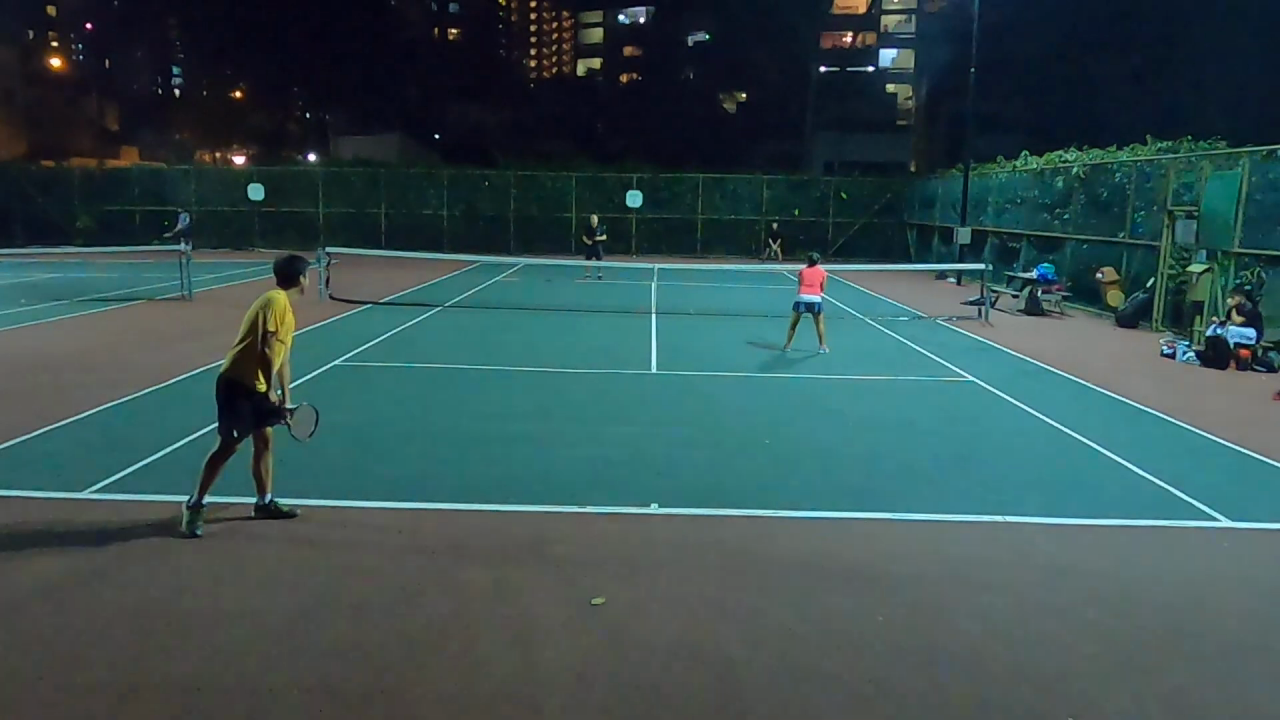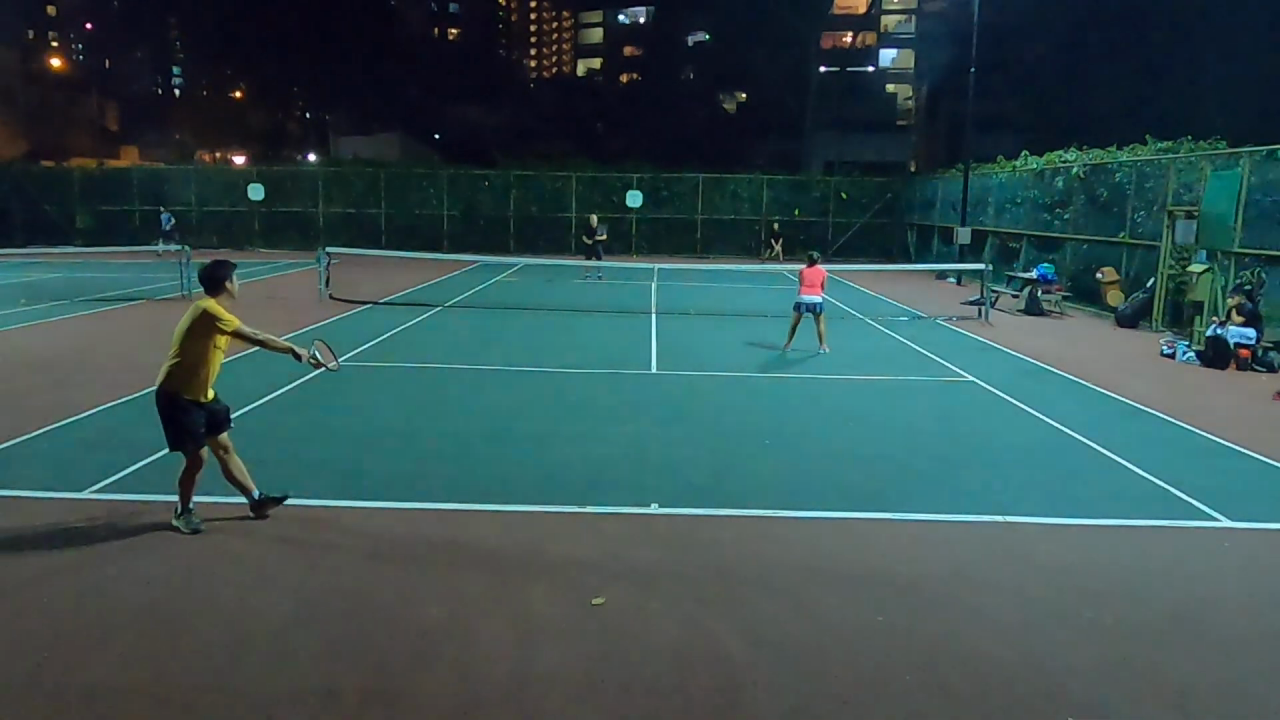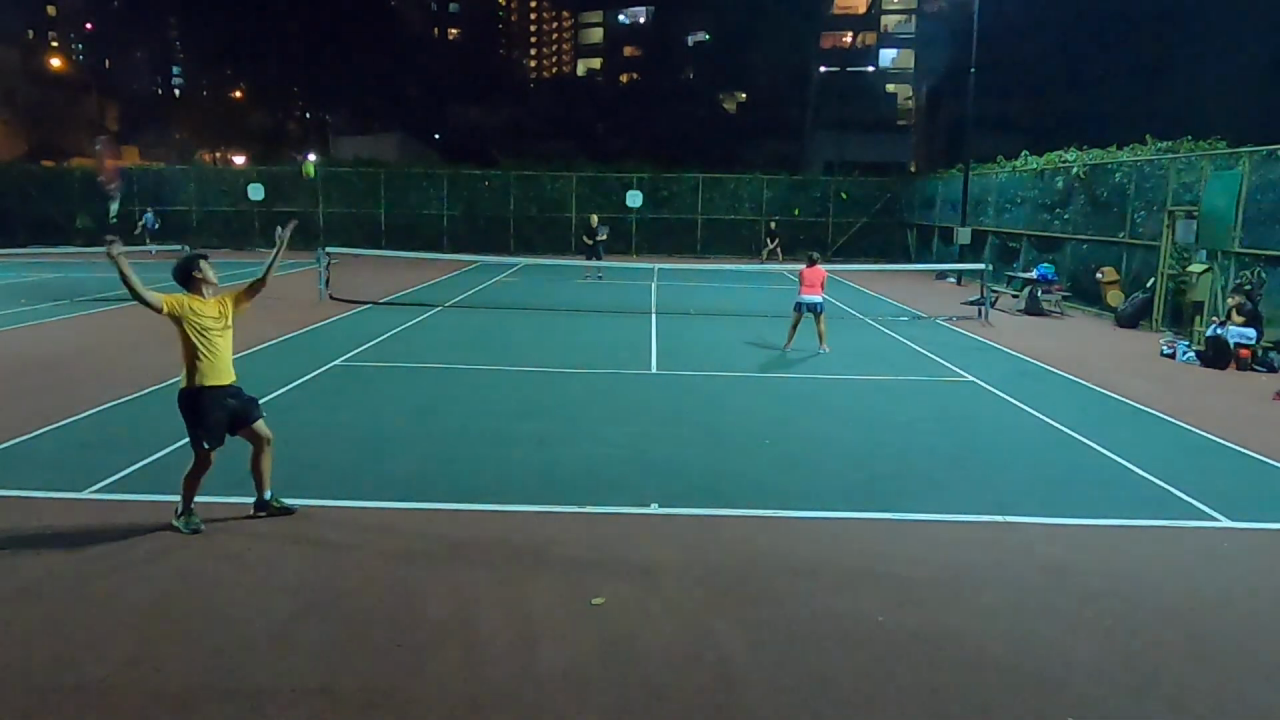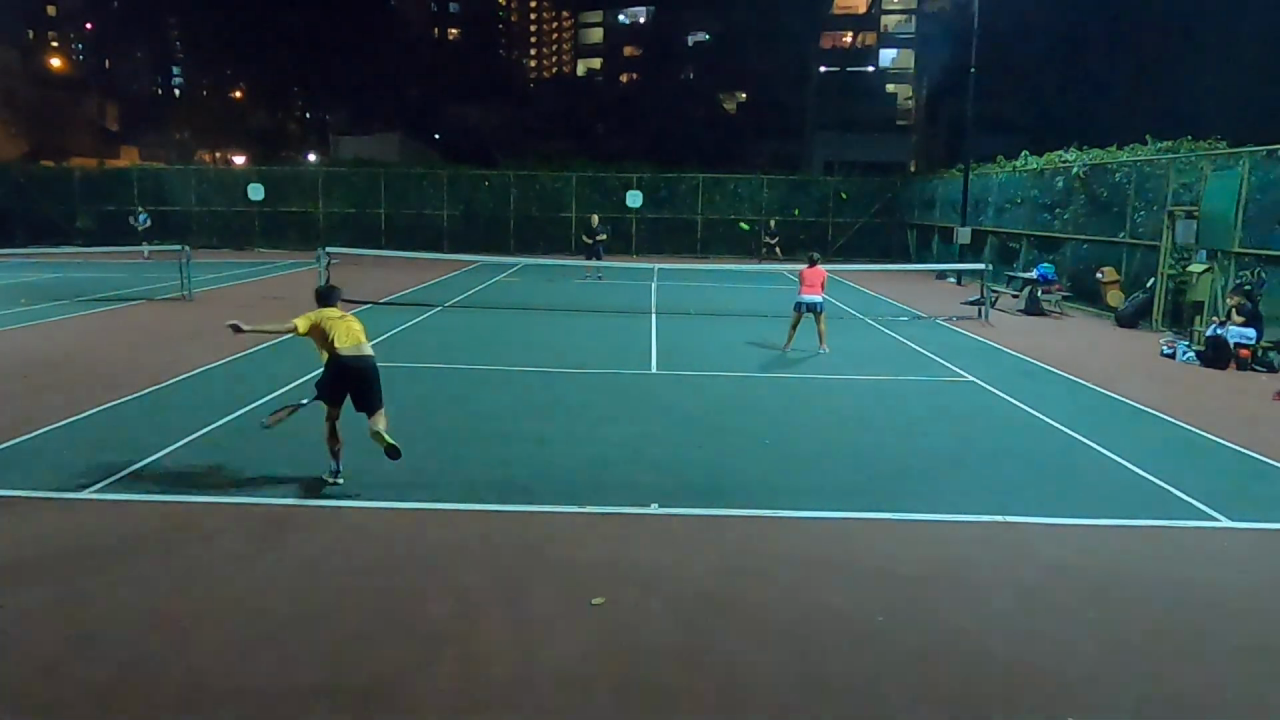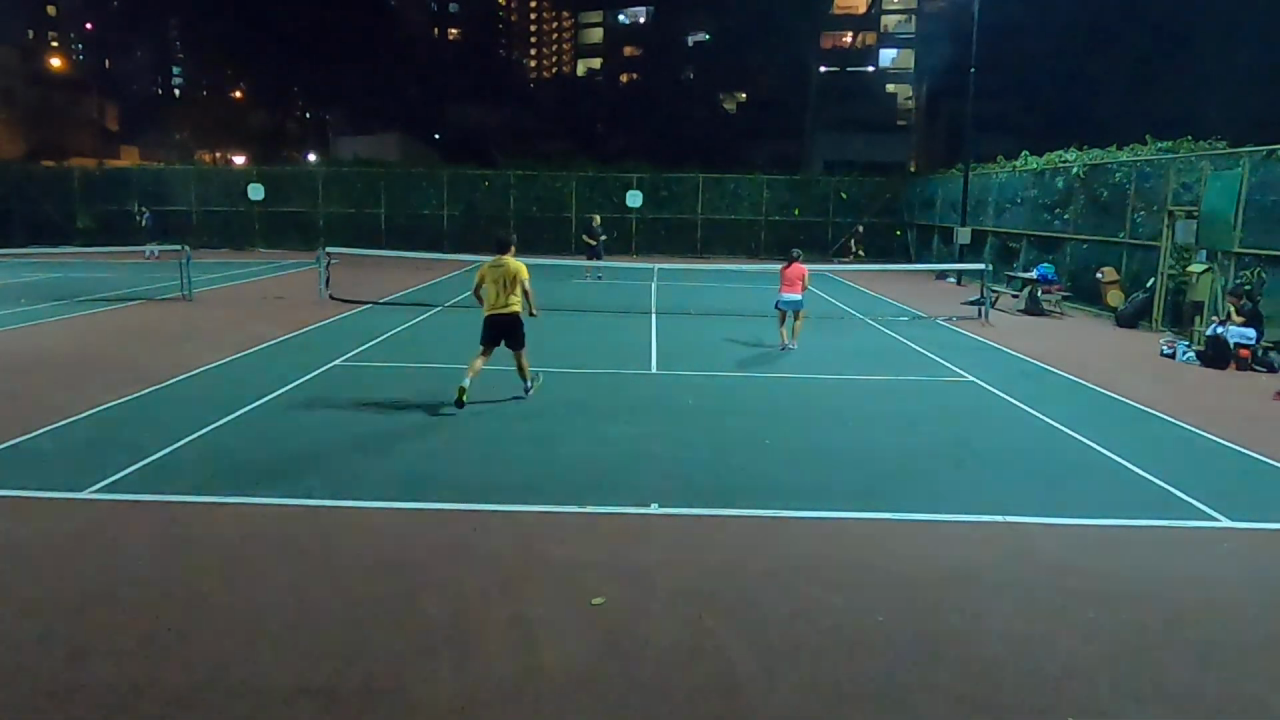
dt=1s
person 1, frame 1
left shoulder: (287, 312)
right shoulder: (275, 301)
left elbow: (282, 357)
right elbow: (266, 348)
left wrist: (286, 396)
right wrist: (271, 388)
left hip: (260, 386)
right hip: (238, 384)
left knee: (264, 442)
right knee: (229, 446)
left ankle: (265, 502)
right ankle: (195, 505)
person 1, frame 2
left shoulder: (218, 314)
right shoulder: (207, 311)
left elbow: (254, 339)
right elbow: (255, 338)
left wrist: (289, 349)
right wrist: (293, 347)
left hip: (202, 395)
right hip: (177, 397)
left knee: (224, 449)
right knee: (197, 457)
left ankle: (257, 501)
right ankle: (183, 513)
person 1, frame 3
left shoulder: (226, 303)
right shoulder: (181, 305)
left elbow: (260, 283)
right elbow: (140, 293)
left wrist: (280, 248)
right wrist: (120, 261)
left hip: (229, 391)
right hip: (200, 394)
left knee: (264, 438)
right knee: (204, 459)
left ankle: (264, 500)
right ankle: (184, 511)
person 1, frame 4
left shoulder: (314, 318)
right shoulder: (352, 319)
left elbow: (285, 327)
left wrist: (249, 328)
left hip: (339, 362)
right hip: (366, 361)
left knee: (332, 416)
right knee: (378, 416)
left ankle: (335, 470)
right ankle: (379, 433)
person 1, frame 5
left shoulder: (486, 267)
right shoulder: (518, 266)
left elbow: (475, 291)
right elbow: (526, 289)
right wrist: (531, 308)
left hip: (490, 318)
right hip: (512, 317)
left knee: (483, 354)
right knee: (520, 355)
left ankle: (464, 385)
right ankle: (528, 386)
